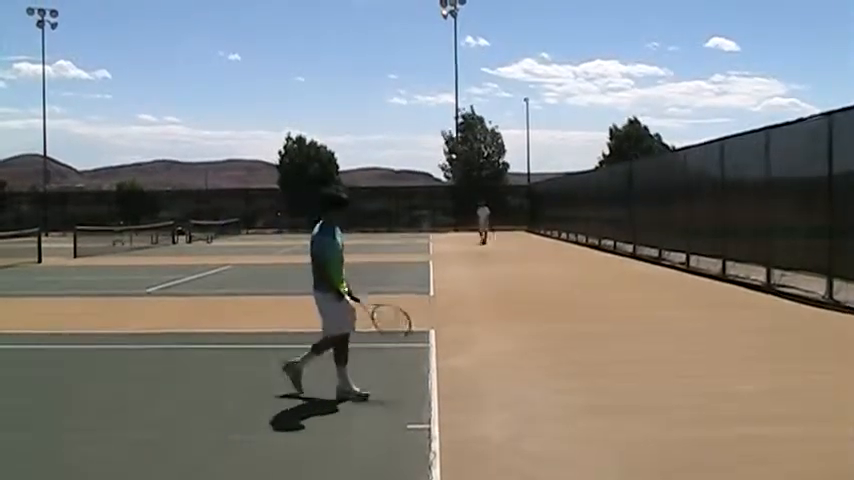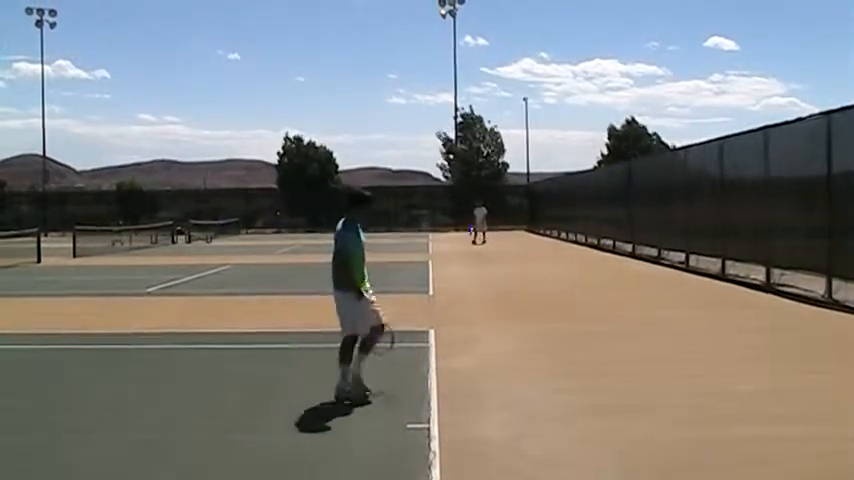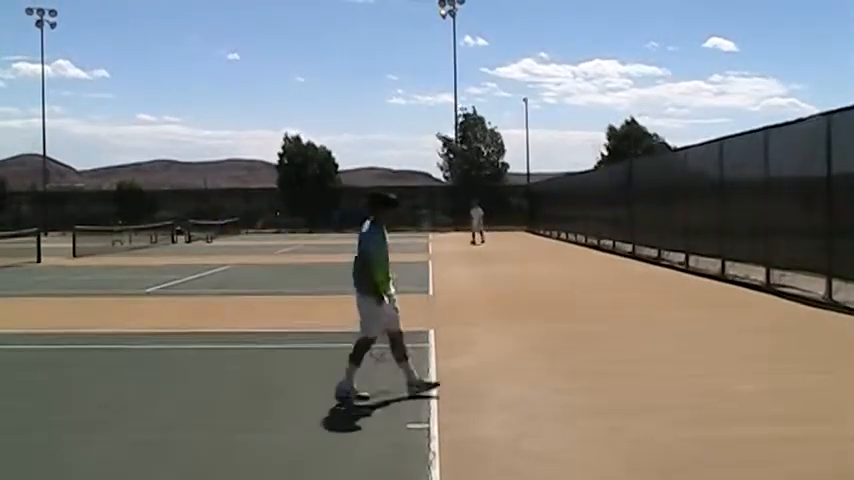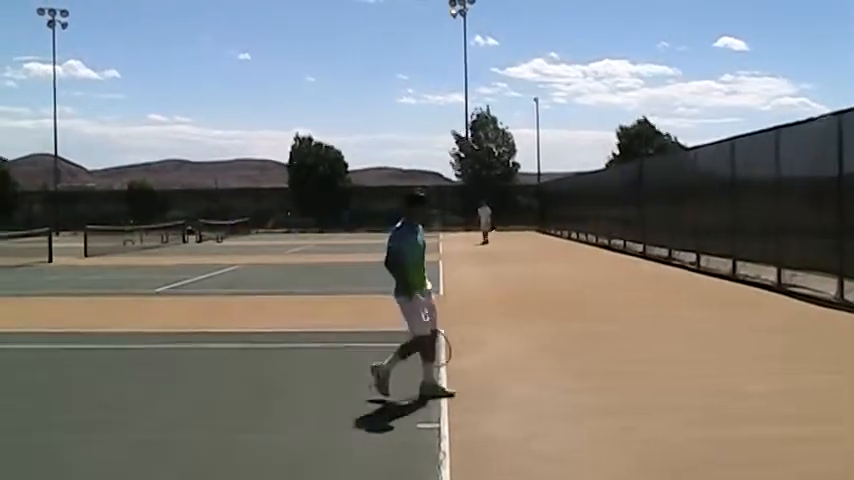
dt=0.2s
person 1, frame 1
left shoulder: (334, 230)
right shoulder: (321, 235)
right elbow: (318, 268)
left wrist: (345, 287)
right wrist: (337, 291)
left hip: (337, 291)
right hip: (329, 293)
left knee: (333, 337)
right knee: (341, 336)
left ankle: (297, 365)
right ankle: (345, 386)
person 1, frame 2
left shoulder: (354, 227)
right shoulder: (345, 231)
right elbow: (340, 264)
right wrist: (356, 290)
left hip: (360, 289)
right hip: (348, 292)
left knee: (377, 329)
right knee: (352, 336)
left ankle: (353, 374)
right ankle: (344, 386)
person 1, frame 3
left shoulder: (378, 230)
right shoulder: (370, 233)
right elbow: (363, 266)
right wrist: (376, 293)
left hip: (385, 292)
right hip: (372, 295)
left knee: (396, 336)
right knee: (367, 339)
left ankle: (413, 381)
right ankle: (345, 386)
person 1, frame 4
left shoulder: (418, 229)
right shoulder: (400, 232)
right elbow: (390, 262)
right wrist: (406, 287)
left hip: (423, 289)
right hip: (409, 293)
left knee: (431, 336)
right knee: (421, 338)
left ankle: (429, 383)
right ankle: (384, 369)
